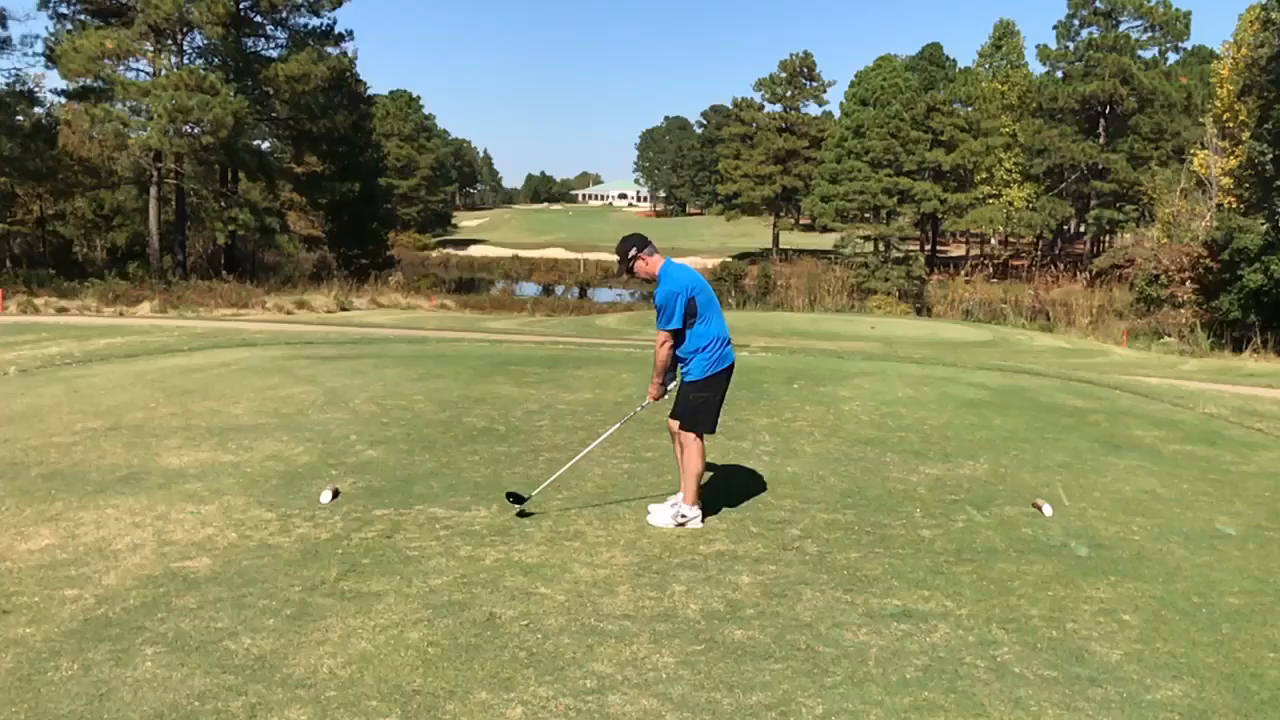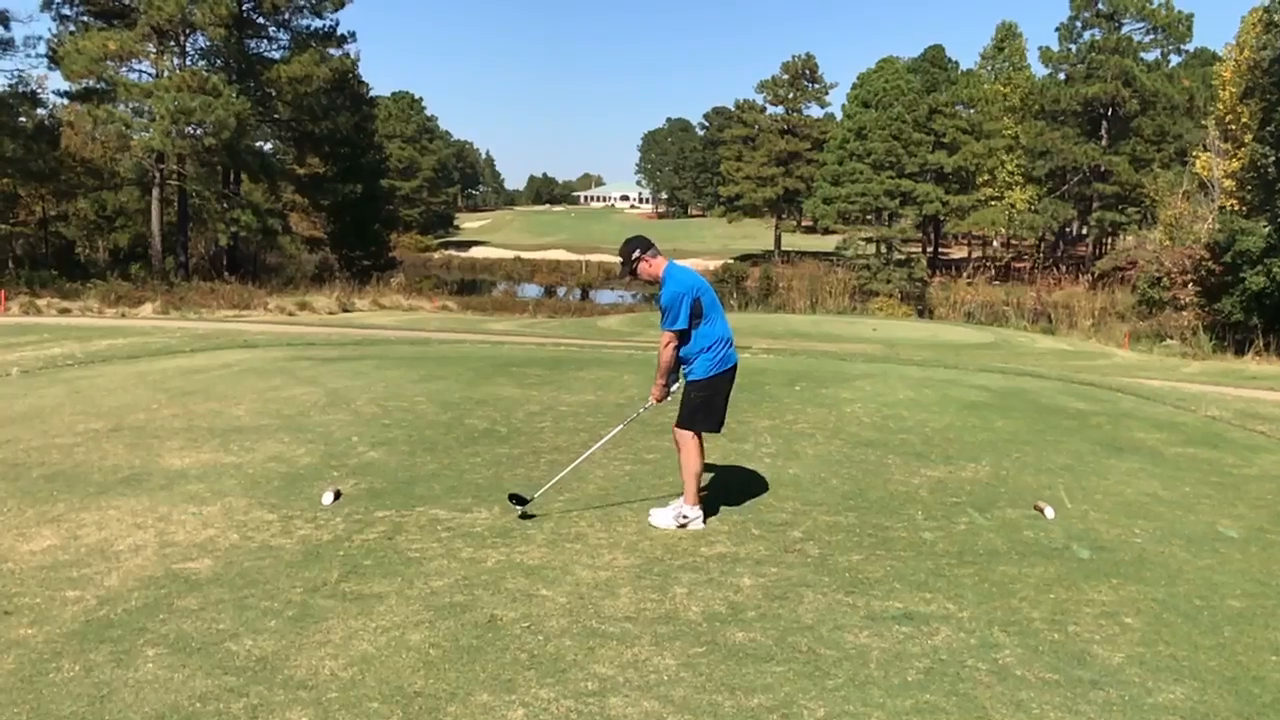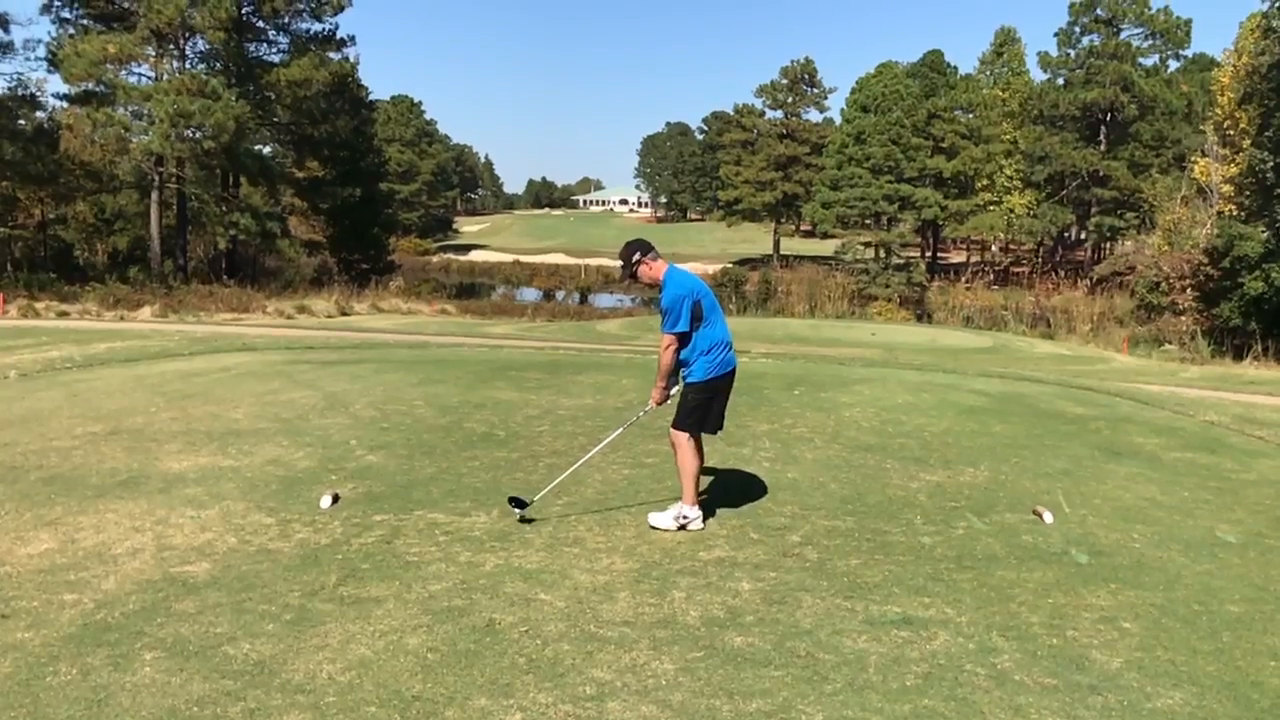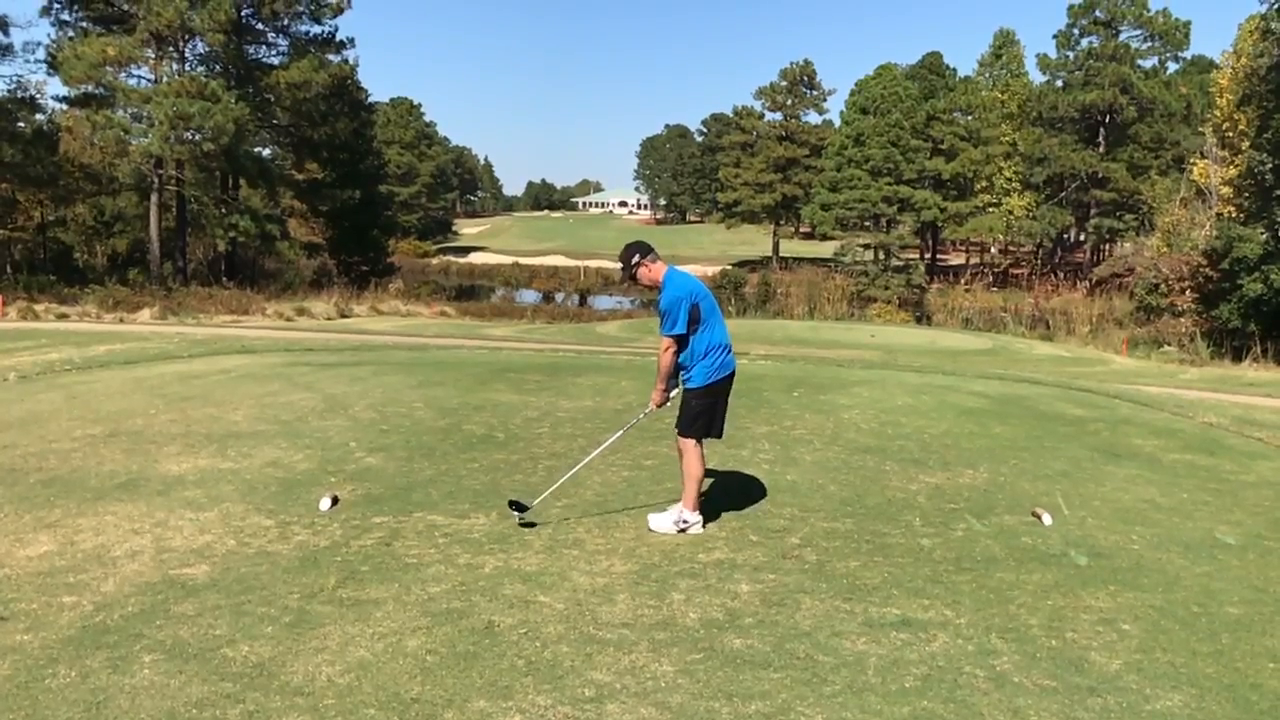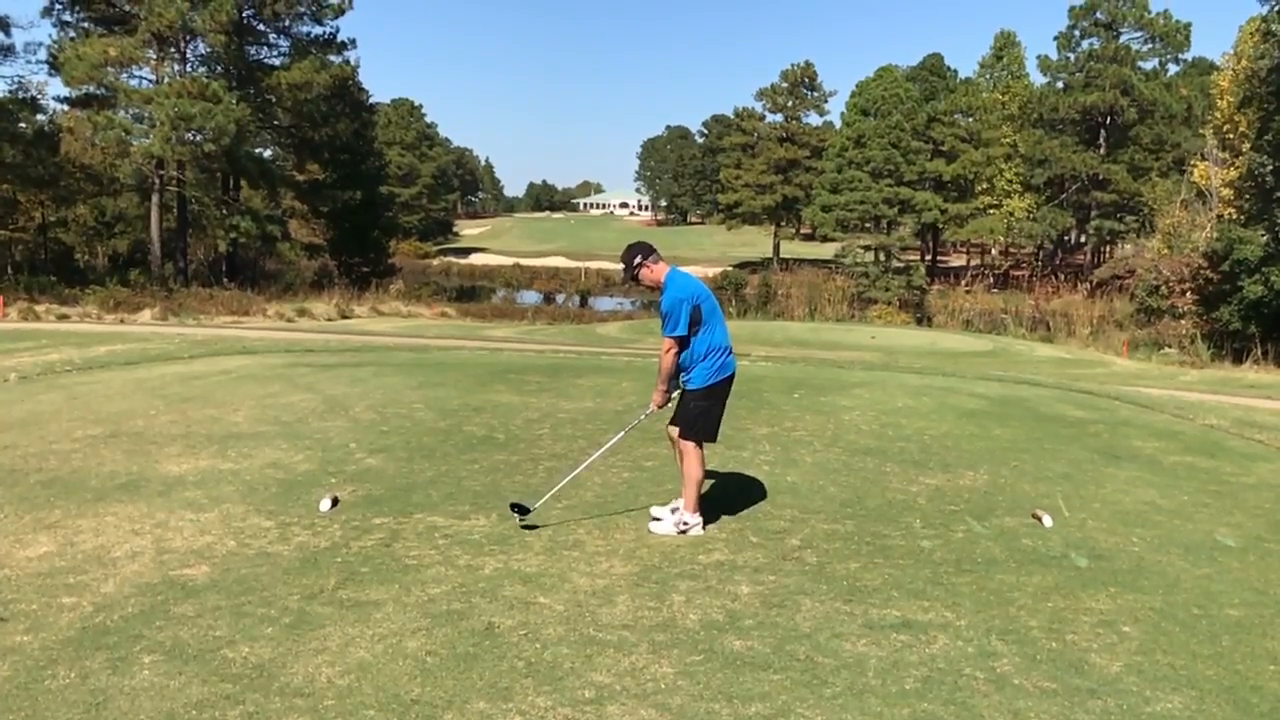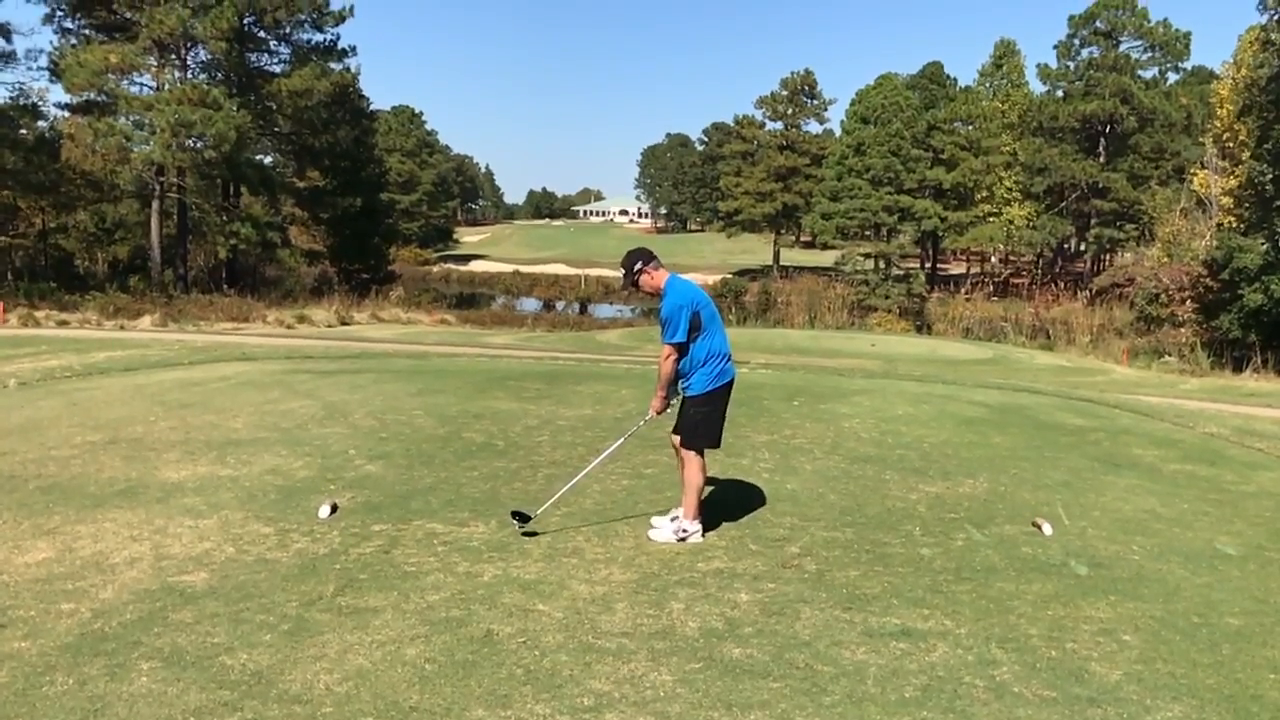
dt=0.2s
person 1, frame 1
left shoulder: (669, 286)
right shoulder: (677, 271)
left elbow: (665, 342)
left wrist: (656, 382)
right wrist: (667, 376)
left hip: (706, 365)
right hip: (705, 362)
left knee: (690, 434)
right knee: (677, 426)
left ankle: (690, 510)
right ankle: (685, 496)
person 1, frame 2
left shoulder: (674, 287)
right shoulder: (678, 275)
left elbow: (670, 343)
left wrist: (660, 383)
right wrist: (670, 377)
left hip: (709, 366)
right hip: (709, 363)
left knee: (685, 433)
right knee: (691, 434)
left ankle: (691, 511)
right ankle: (688, 501)
person 1, frame 3
left shoulder: (675, 290)
right shoulder: (678, 279)
left elbow: (670, 345)
left wrist: (660, 386)
right wrist: (668, 381)
left hip: (708, 369)
right hip: (709, 367)
left knee: (681, 435)
right knee: (690, 436)
left ankle: (690, 511)
right ankle: (688, 504)
person 1, frame 4
left shoulder: (673, 292)
right shoulder: (678, 281)
left elbow: (669, 348)
left wrist: (660, 388)
right wrist: (670, 382)
left hip: (707, 372)
right hip: (707, 370)
left knee: (689, 441)
right knee: (686, 439)
left ankle: (690, 516)
right ankle: (687, 505)
person 1, frame 5
left shoulder: (675, 294)
right shoulder: (681, 281)
left elbow: (671, 349)
left wrist: (661, 389)
right wrist: (670, 384)
left hip: (707, 375)
right hip: (705, 371)
left knee: (690, 443)
right knee: (676, 432)
left ankle: (690, 517)
right ankle: (687, 502)
person 1, frame 6
left shoulder: (675, 300)
right shoulder: (680, 289)
left elbow: (670, 355)
left wrist: (660, 395)
right wrist: (668, 390)
left hip: (707, 381)
right hip: (704, 379)
left knee: (690, 451)
right knee: (680, 443)
left ankle: (690, 525)
right ankle: (686, 511)
